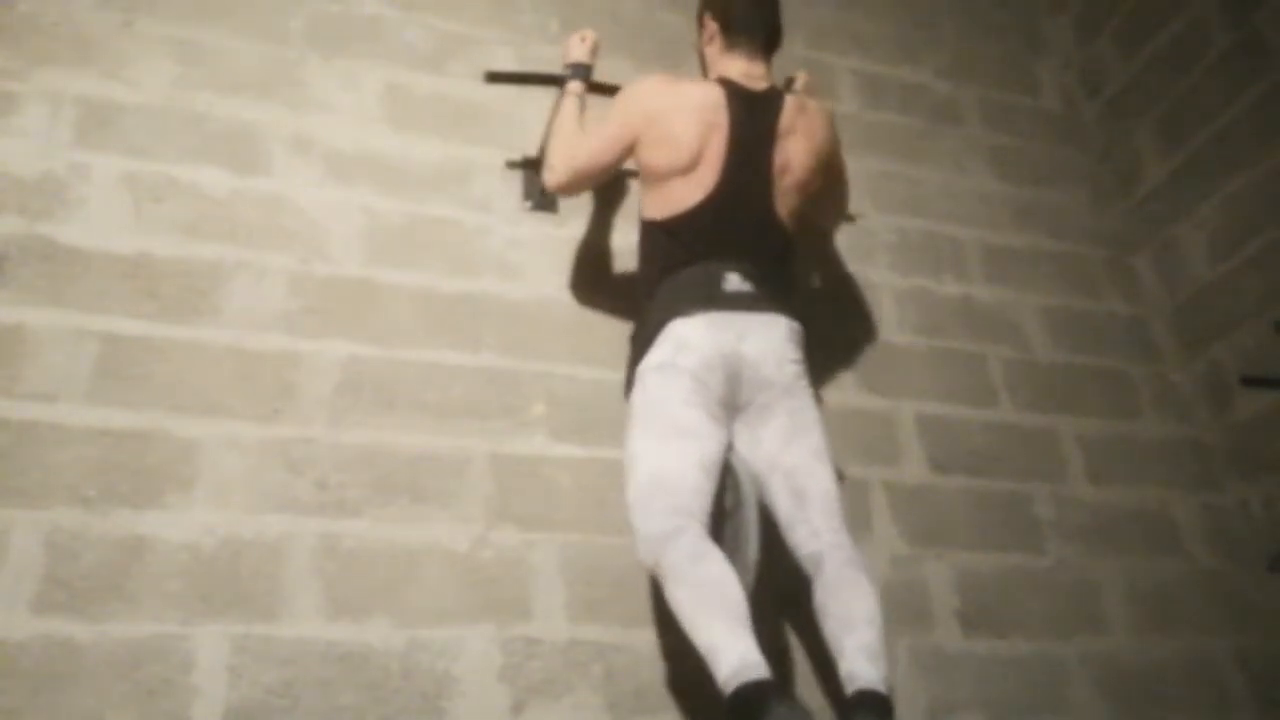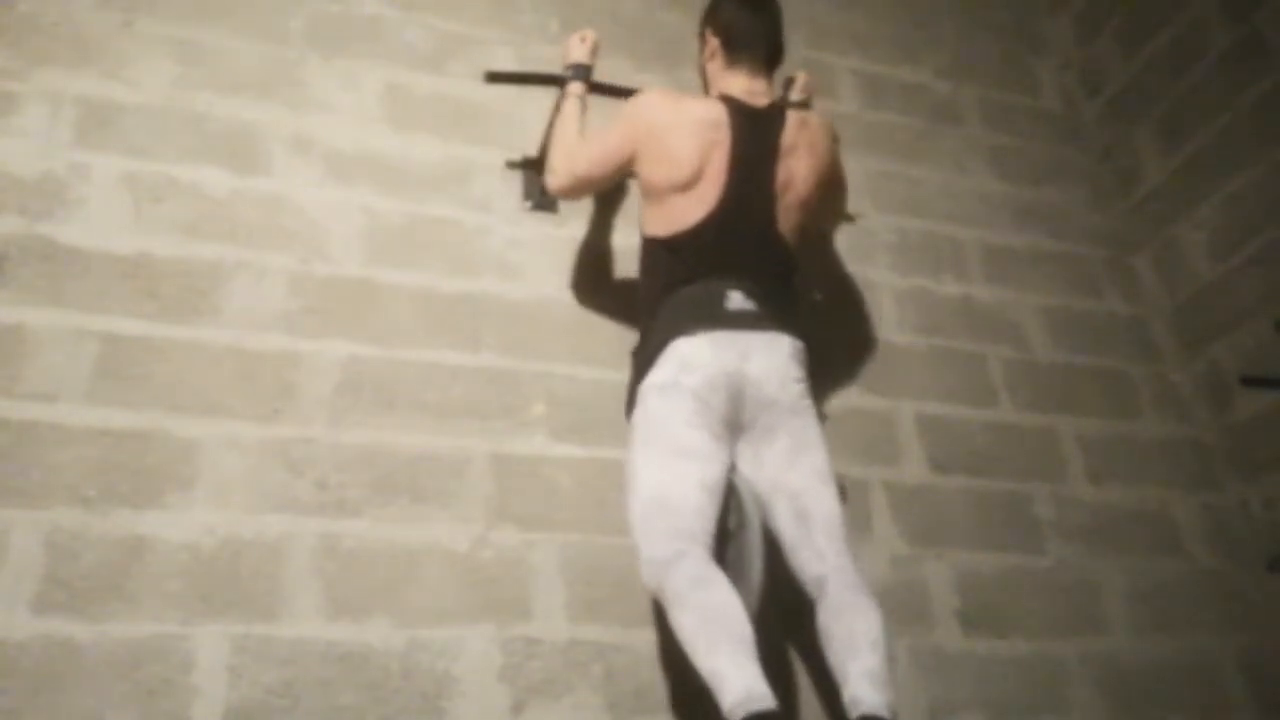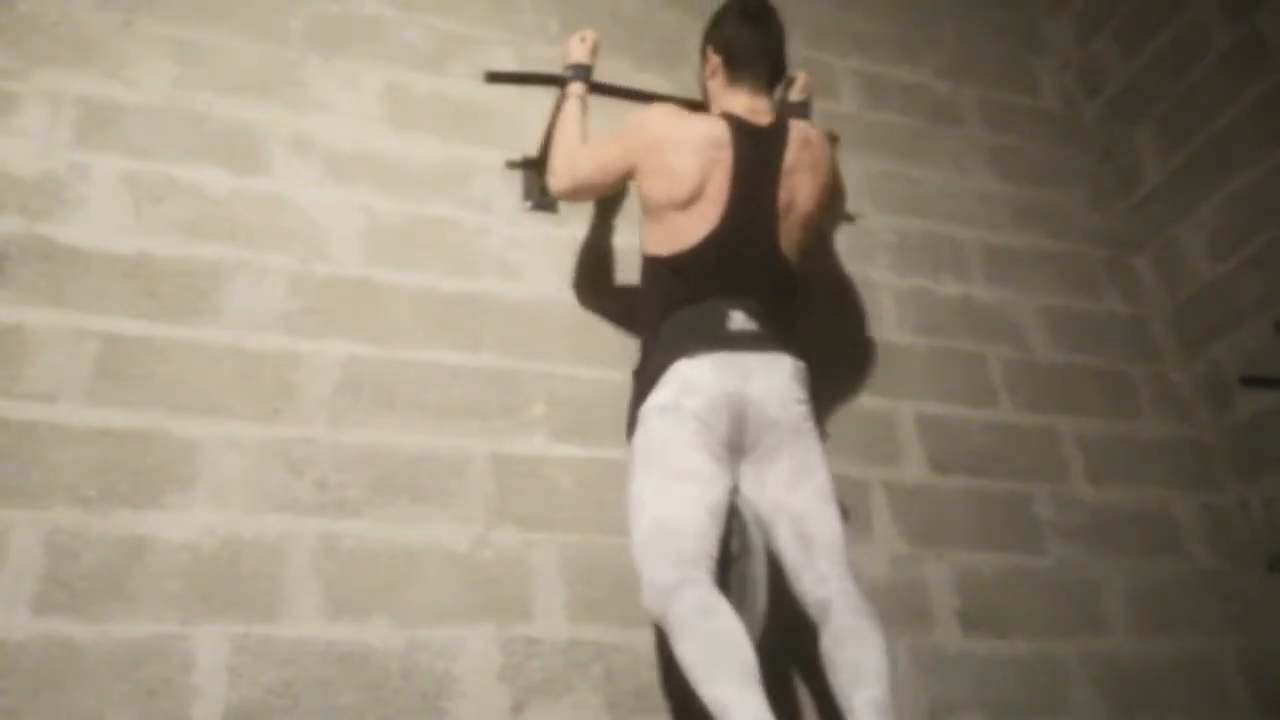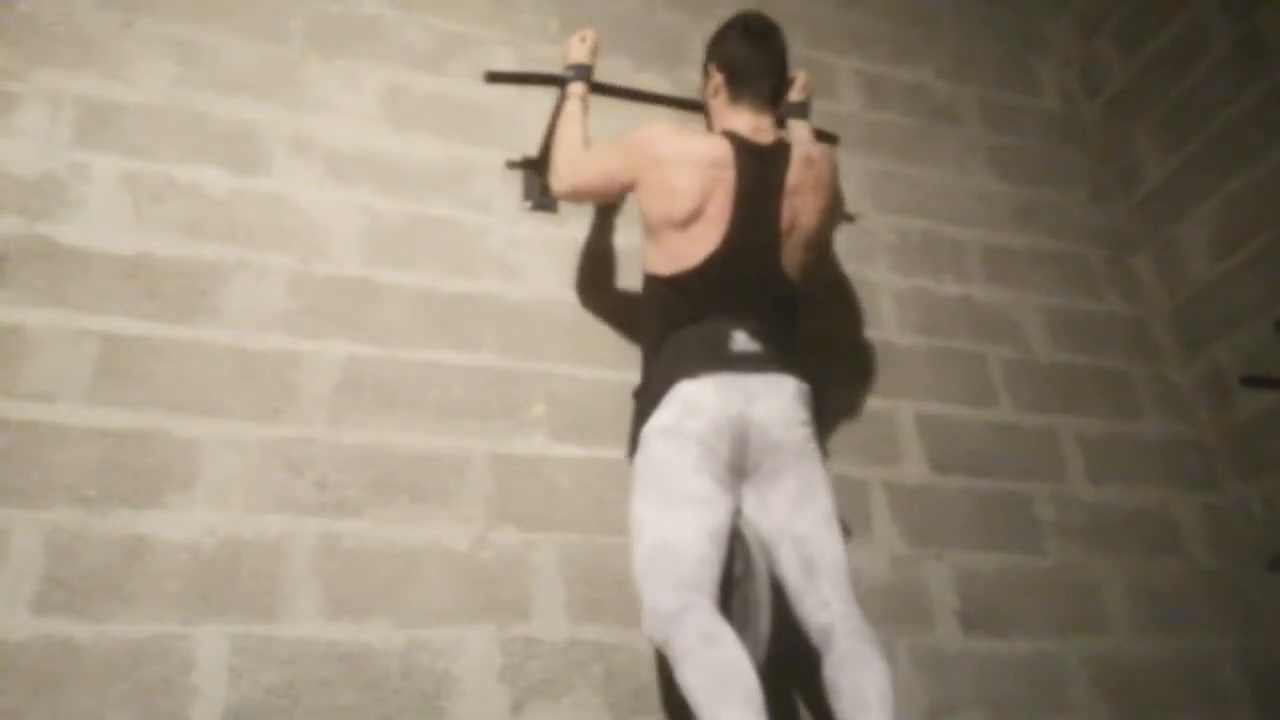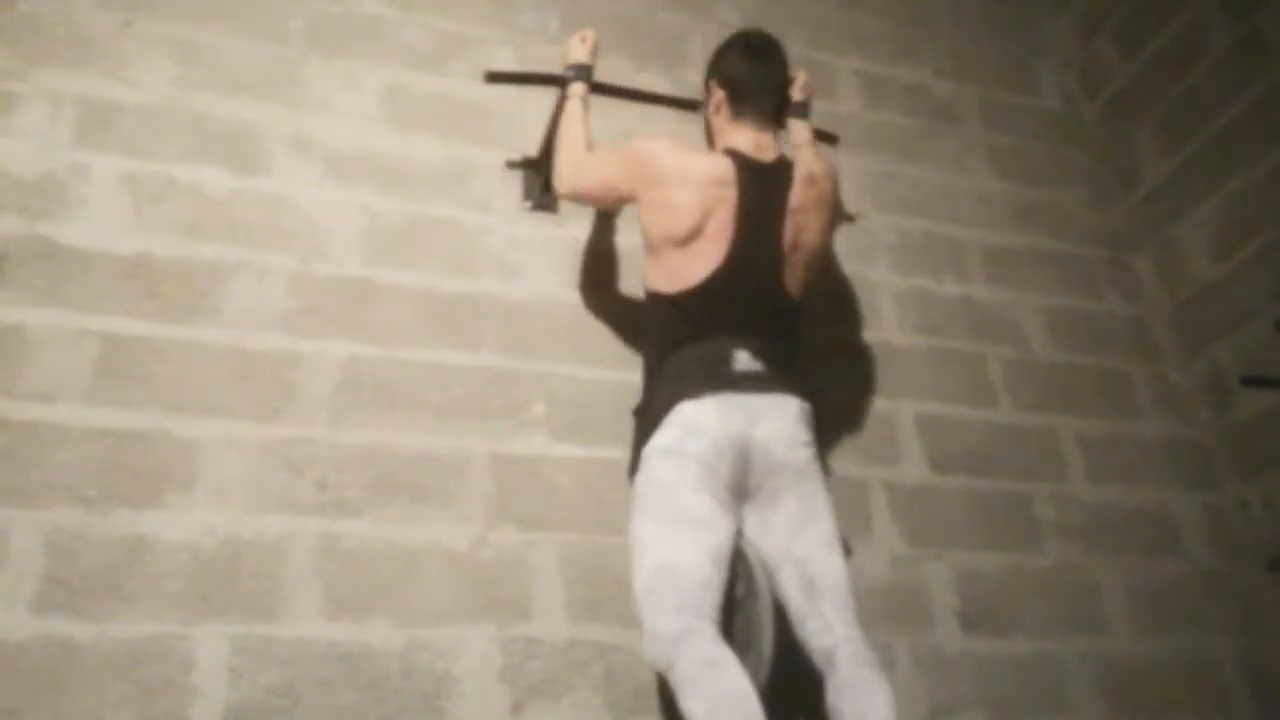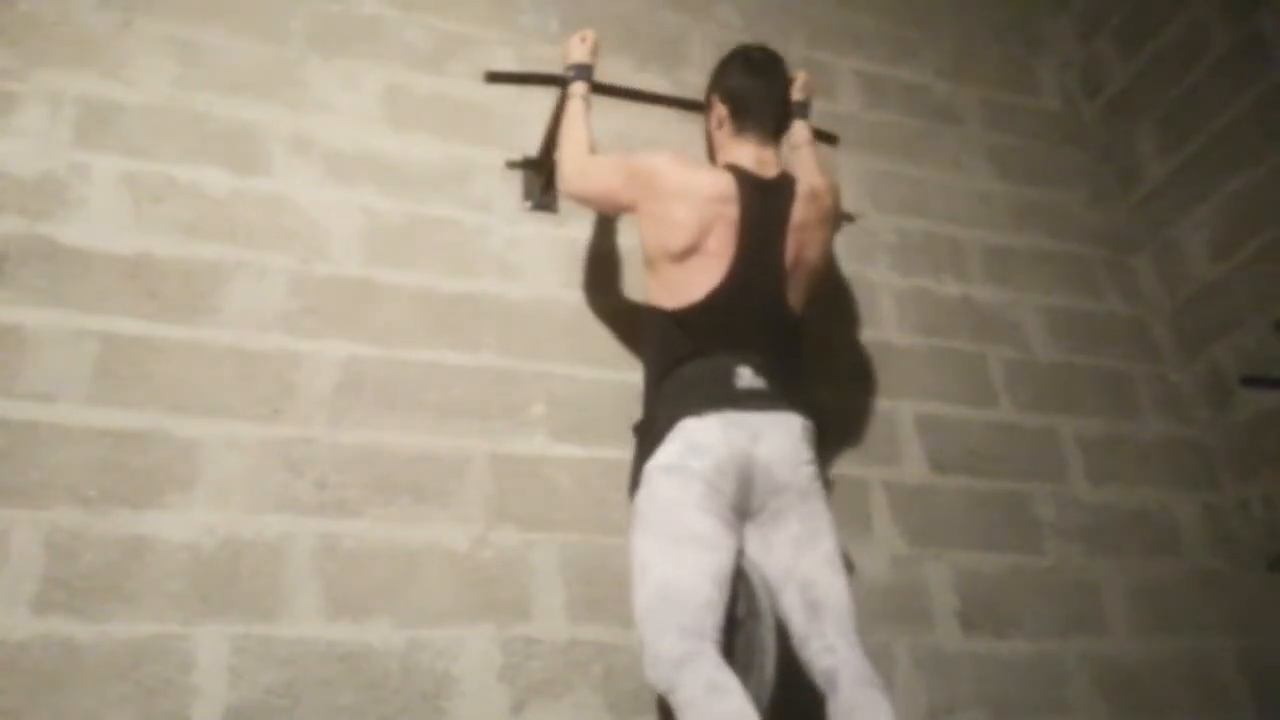
dt=0.1s
person 1, frame 1
left shoulder: (659, 100)
right shoulder: (812, 123)
left elbow: (560, 174)
left wrist: (576, 80)
left hip: (687, 338)
right hip: (773, 339)
left knee: (670, 524)
right knee: (824, 537)
person 1, frame 2
left shoulder: (660, 115)
right shoulder: (813, 138)
left elbow: (562, 177)
left wrist: (576, 79)
left hip: (688, 357)
right hip: (775, 356)
left knee: (675, 548)
right knee: (827, 557)
person 1, frame 3
left shoulder: (663, 132)
right shoulder: (815, 154)
left elbow: (564, 178)
left wrist: (576, 83)
left hip: (689, 380)
right hip: (777, 378)
left knee: (676, 574)
right knee: (830, 586)
person 1, frame 4
left shoulder: (665, 149)
right shoulder: (816, 171)
left elbow: (566, 178)
left wrist: (577, 80)
right wrist: (799, 117)
left hip: (691, 400)
right hip: (780, 399)
left knee: (679, 601)
right knee: (834, 609)
person 1, frame 5
left shoulder: (667, 166)
right shoulder: (818, 189)
left elbow: (570, 175)
left wrist: (577, 82)
right wrist: (801, 121)
left hip: (691, 421)
right hip: (782, 418)
left knee: (679, 624)
right knee: (835, 633)
person 1, frame 6
left shoulder: (670, 183)
right shoulder: (817, 203)
left elbow: (573, 174)
left wrist: (578, 81)
right wrist: (800, 120)
left hip: (693, 438)
right hip: (784, 436)
left knee: (682, 646)
right knee: (838, 652)
